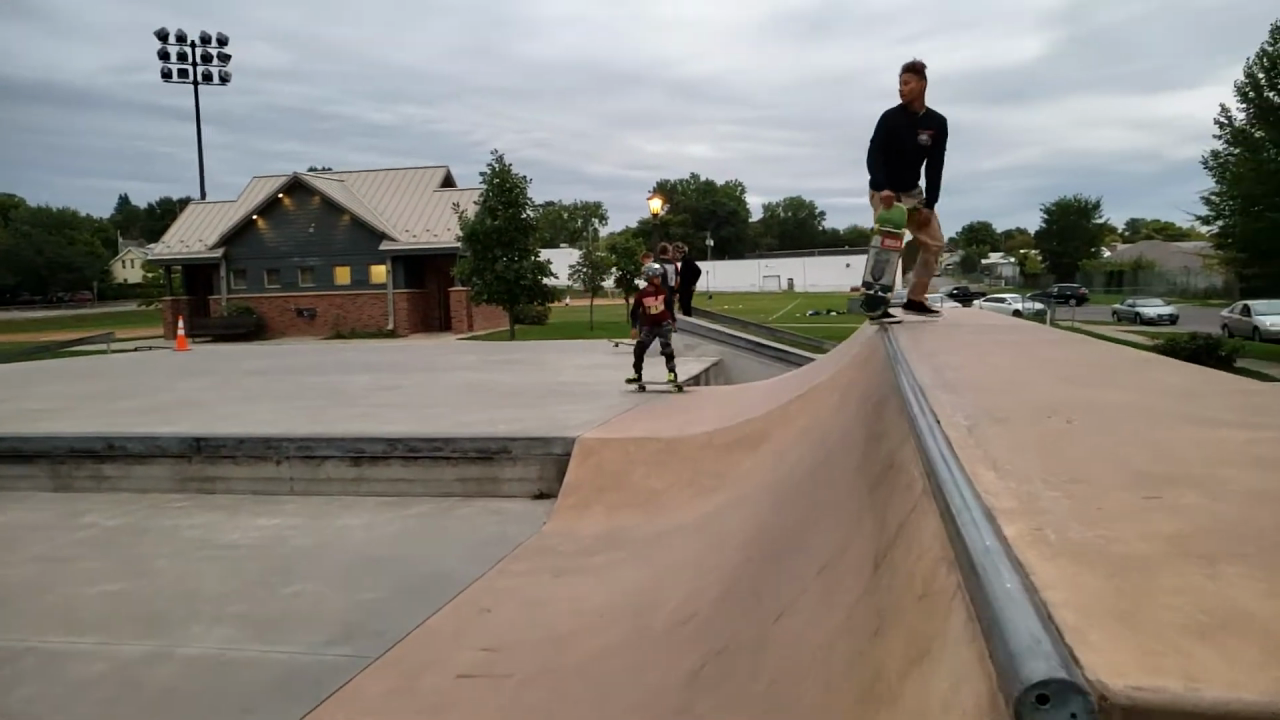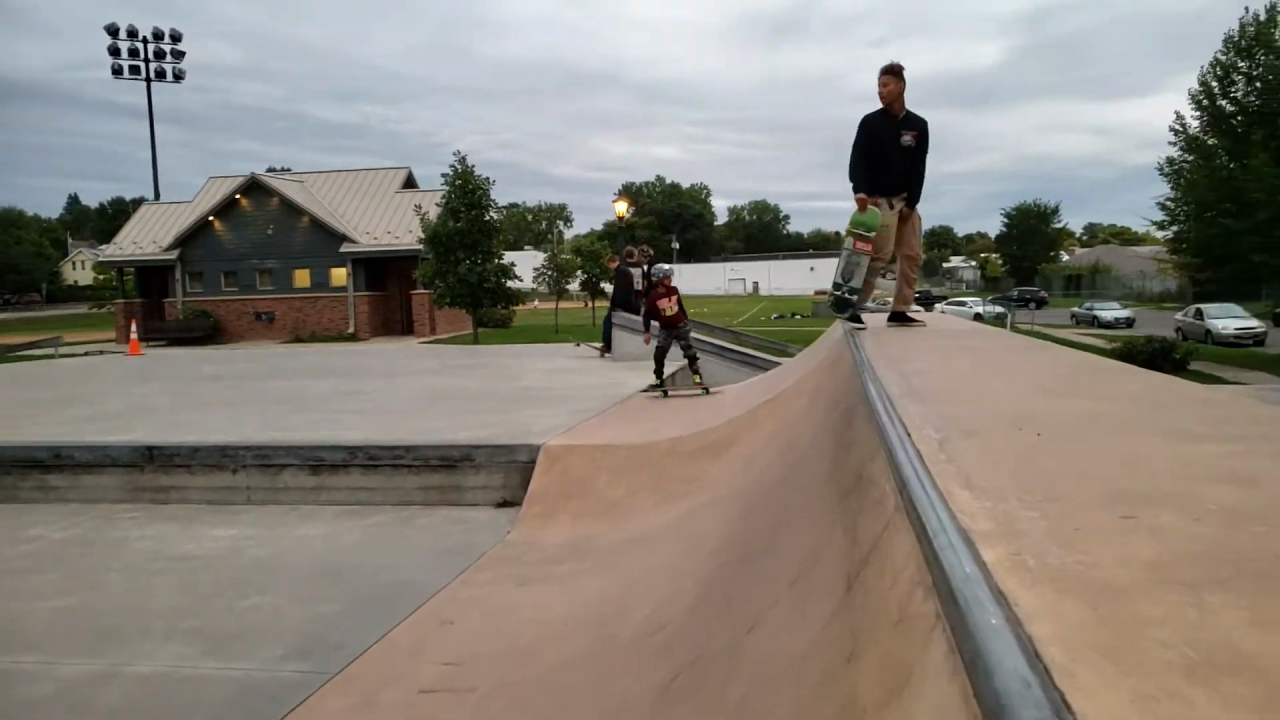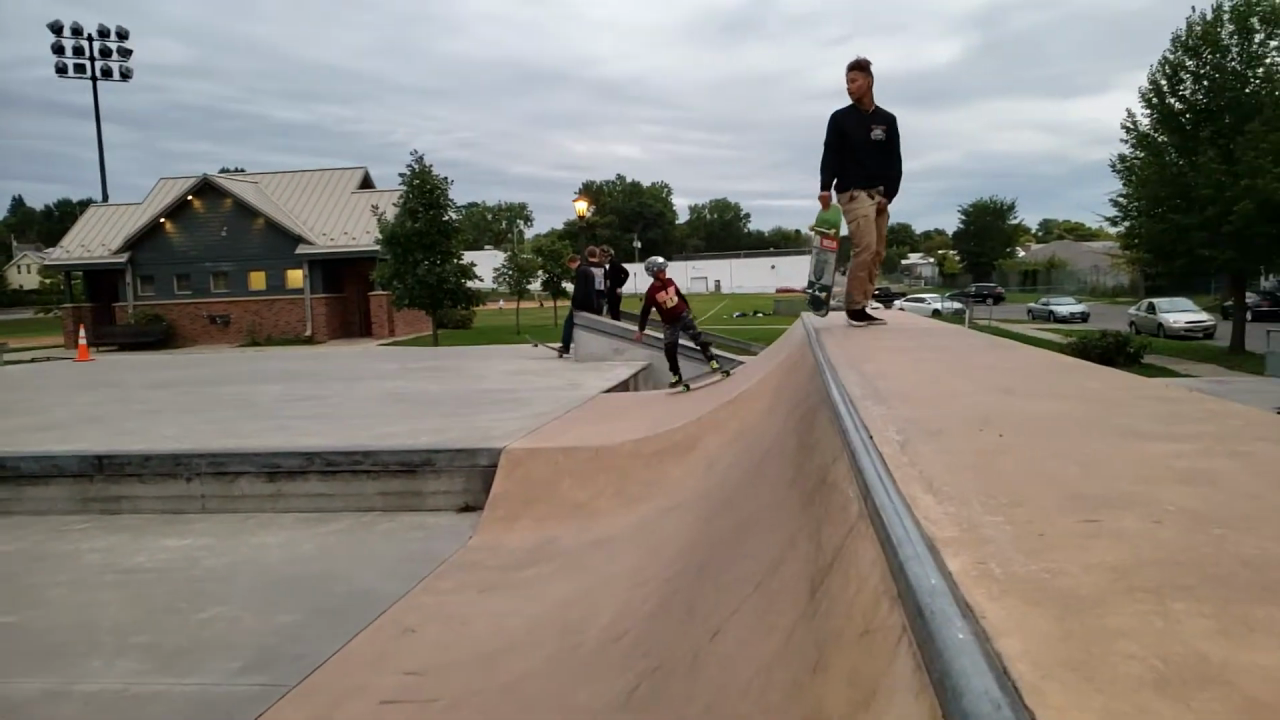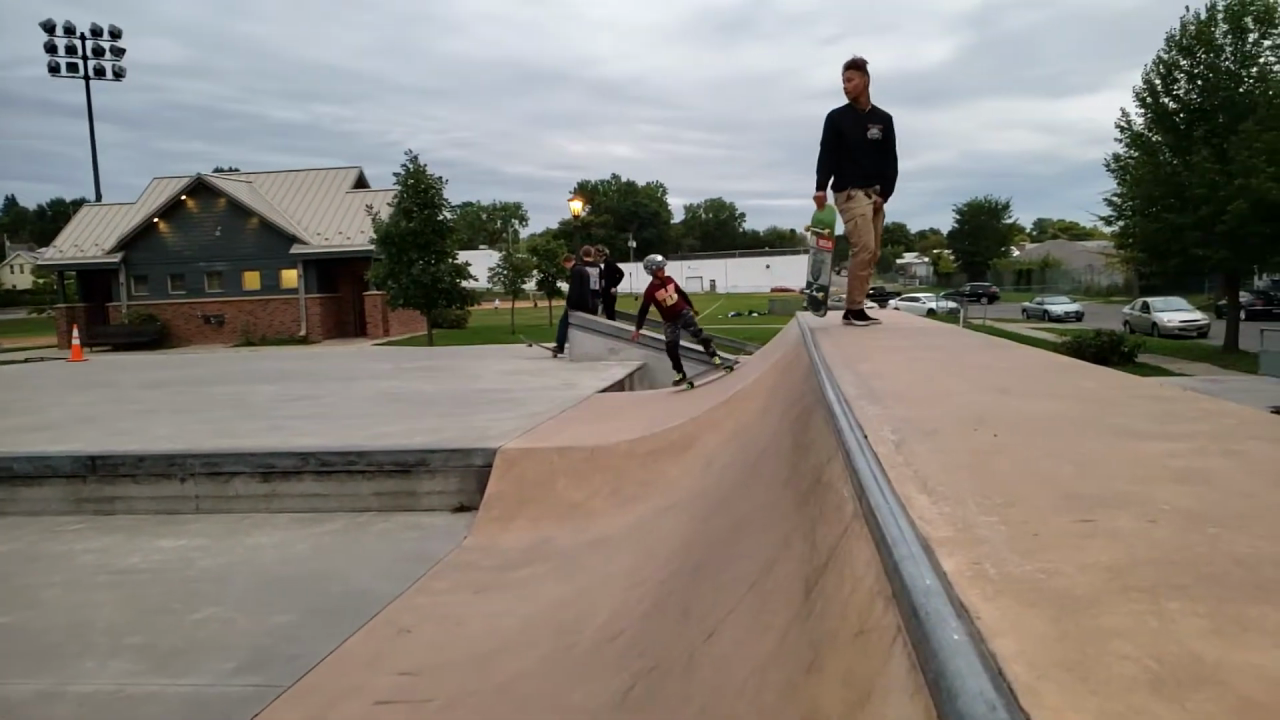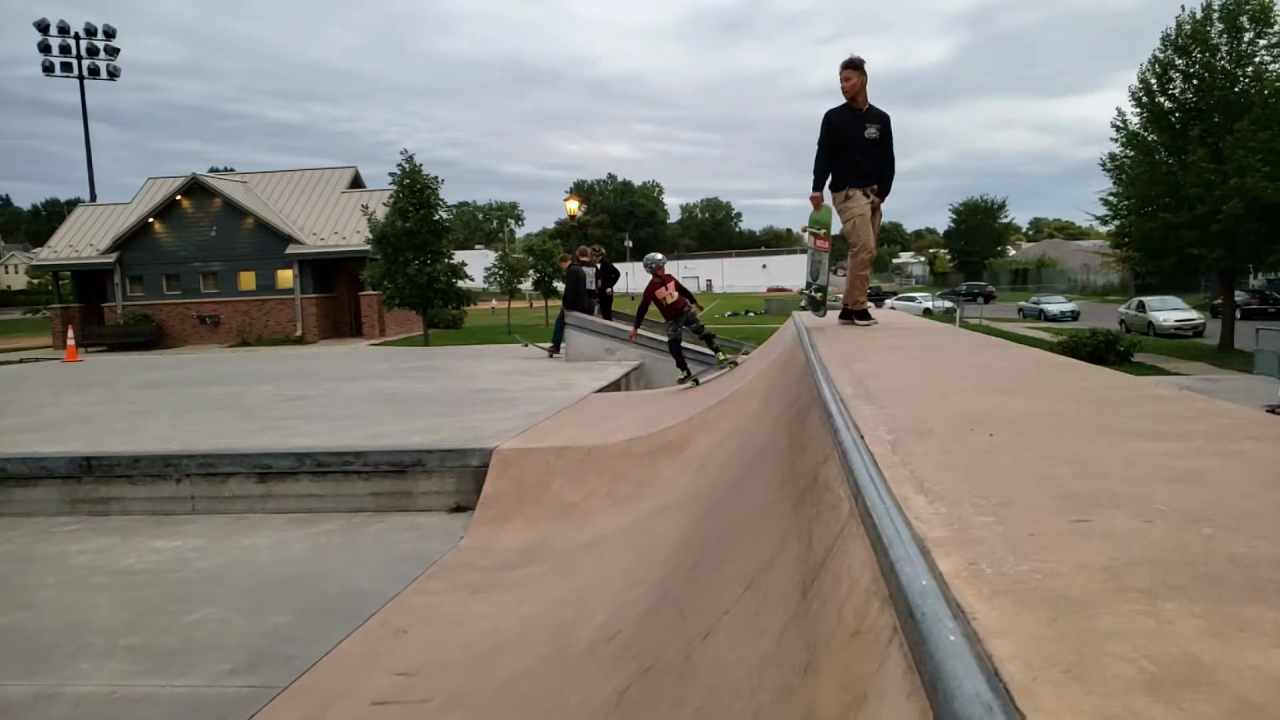
dt=0.2s
person 1, frame 1
left shoulder: (937, 123)
right shoulder: (890, 118)
left elbow: (936, 165)
right elbow: (874, 156)
left wrist: (930, 204)
right wrist: (883, 188)
left hip: (914, 193)
right hip: (886, 194)
left knee: (934, 243)
left ankle: (915, 299)
person 1, frame 2
left shoulder: (919, 125)
right shoulder: (871, 122)
left elbow: (919, 168)
right elbow: (857, 159)
left wrist: (911, 203)
right wrist: (860, 190)
left hip: (905, 199)
right hip: (876, 199)
left knee: (912, 256)
right knee: (879, 256)
left ankle: (900, 311)
right ankle: (852, 308)
person 1, frame 3
left shoulder: (887, 120)
right shoulder: (840, 119)
left elbow: (894, 162)
right elbow: (830, 156)
left wrist: (888, 195)
right wrist: (826, 187)
left hip: (879, 194)
right hip: (852, 194)
left knee: (876, 253)
right knee: (864, 248)
left ankle: (860, 308)
right ankle: (852, 305)
person 1, frame 4
left shoulder: (884, 120)
right shoulder: (836, 118)
left elbow: (890, 161)
right elbow: (826, 156)
left wrist: (884, 194)
right wrist: (821, 187)
left hip: (876, 194)
right hip: (849, 193)
left knee: (871, 253)
right knee: (863, 248)
left ankle: (854, 309)
right ankle: (854, 306)
person 1, frame 5
left shoulder: (881, 119)
right shoulder: (834, 118)
left elbow: (888, 161)
right elbow: (823, 156)
left wrist: (881, 193)
right wrist: (817, 188)
left hip: (873, 193)
right hip: (847, 192)
left knee: (867, 252)
right knee: (862, 247)
left ankle: (849, 308)
right ankle: (858, 306)
